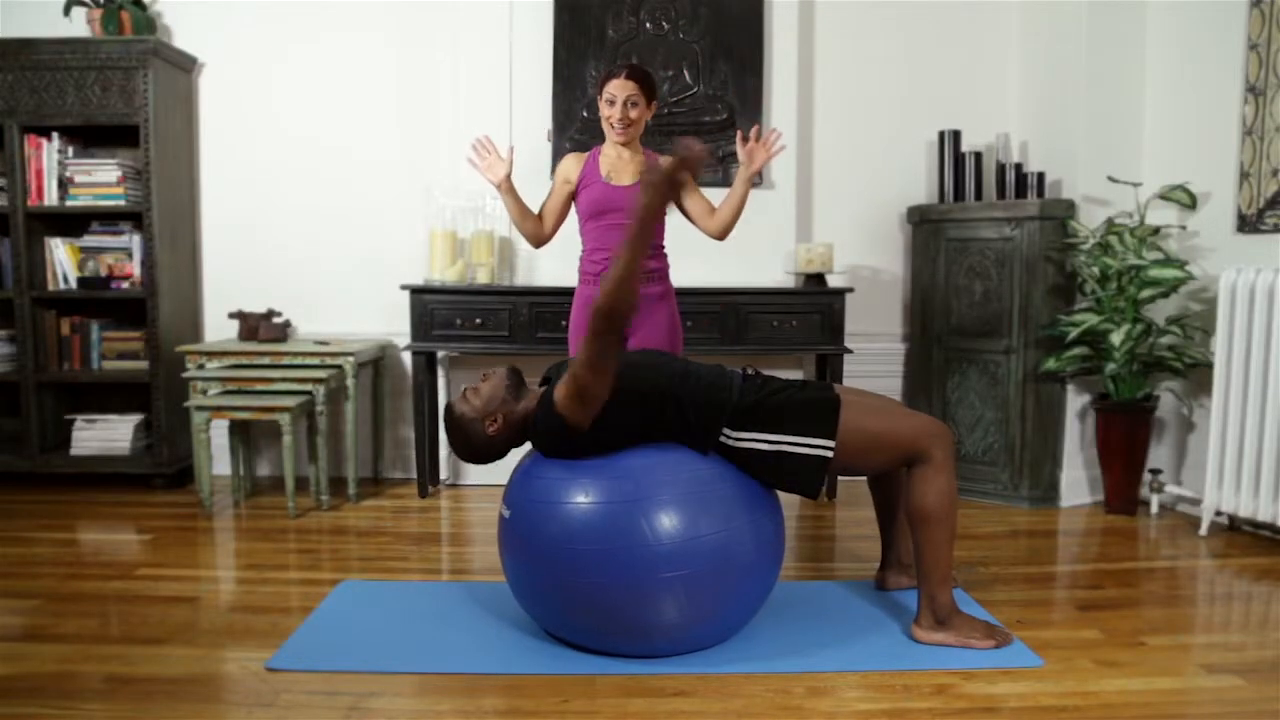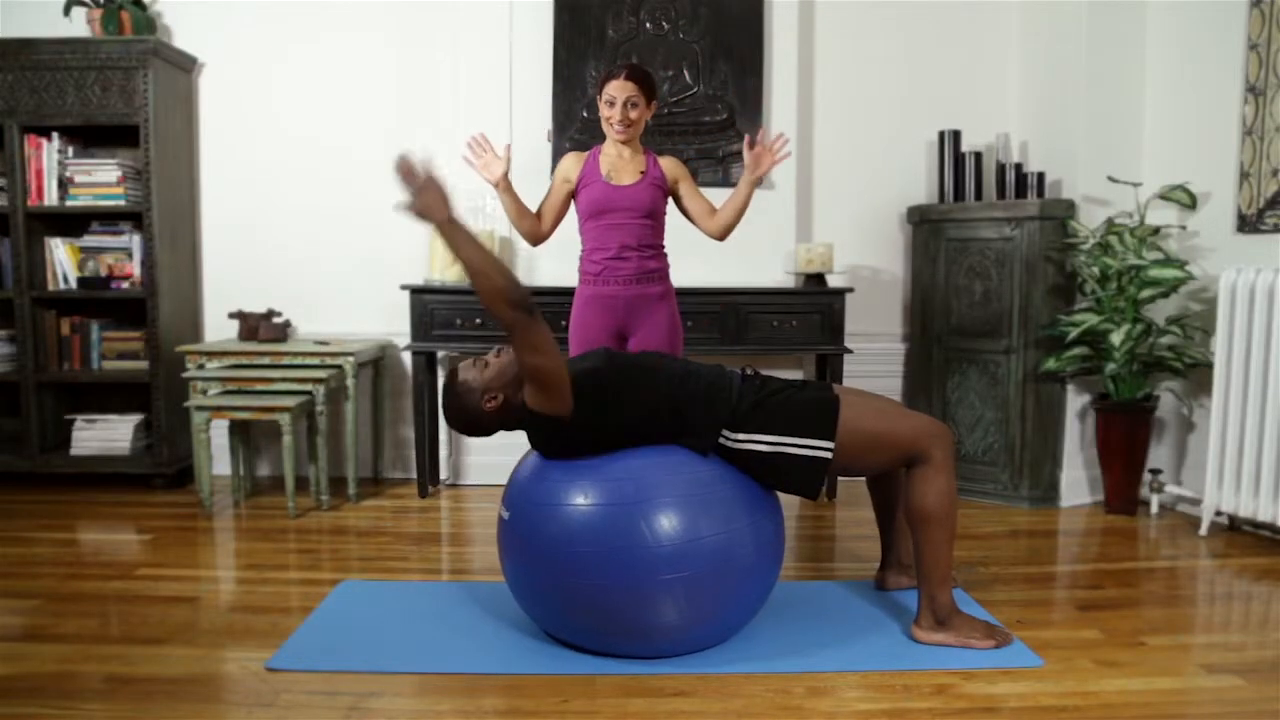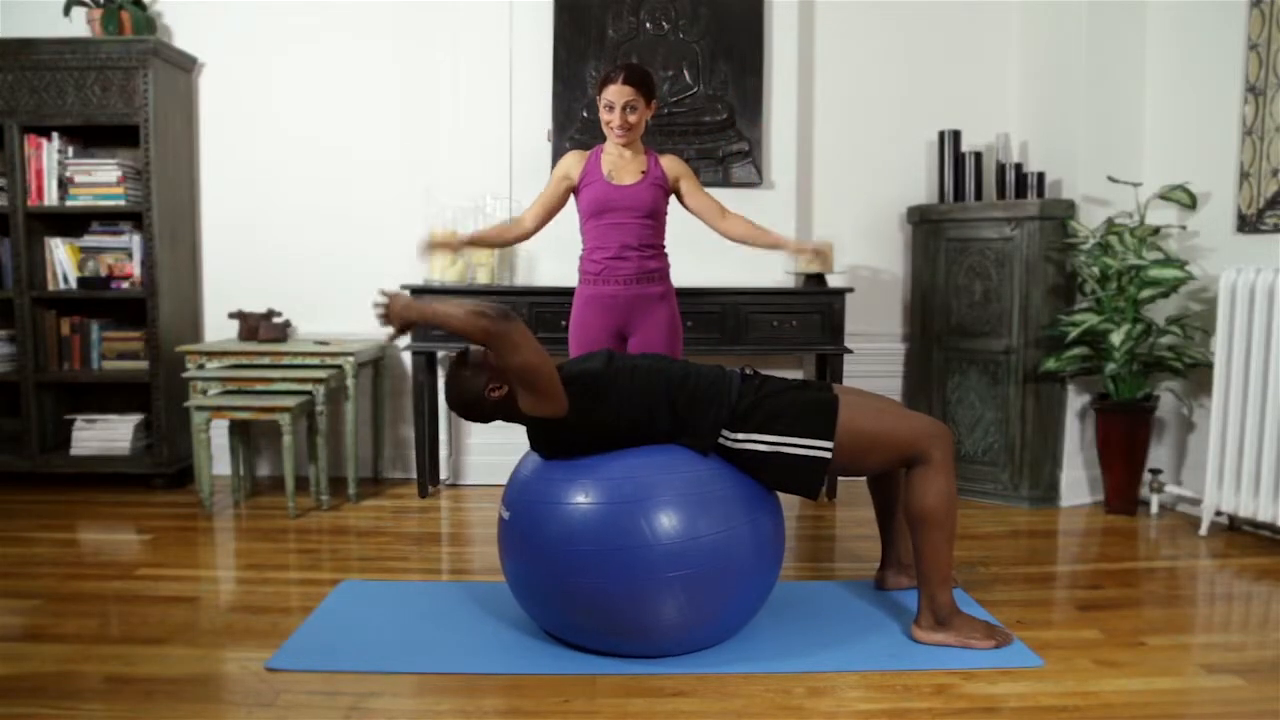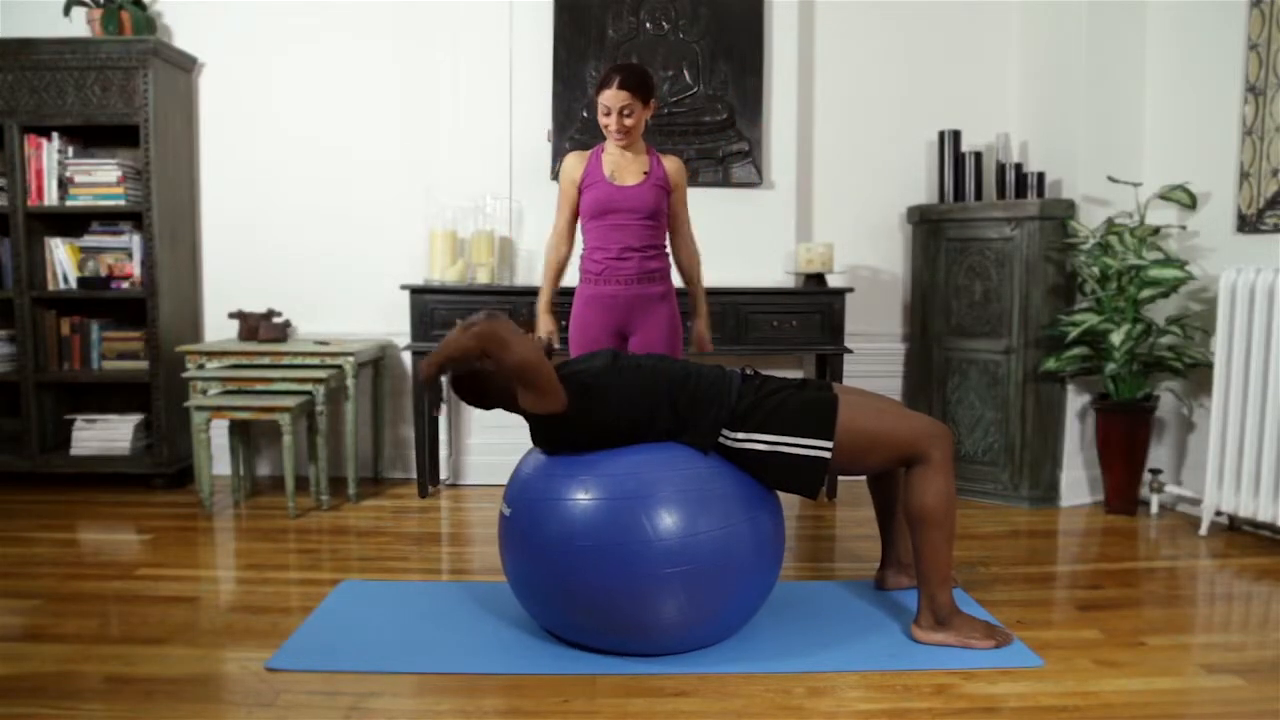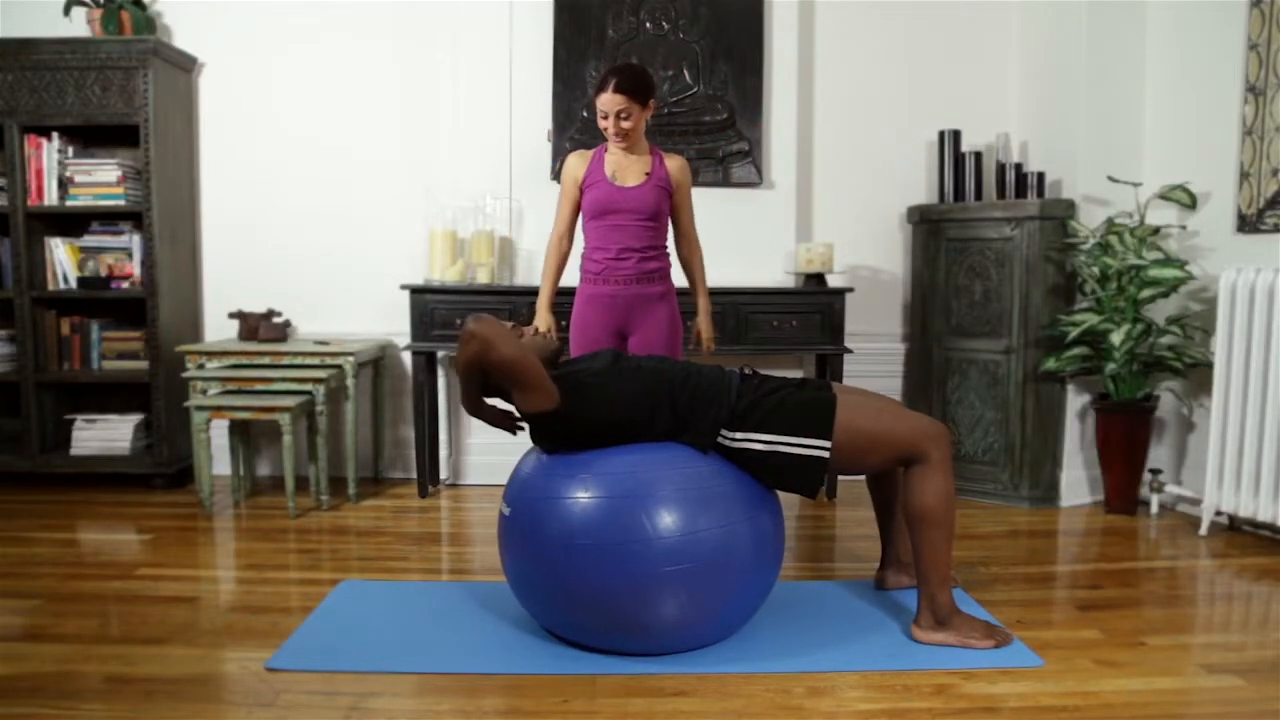
dt=0.3s
person 1, frame 1
left shoulder: (559, 398)
right shoulder: (562, 419)
right elbow: (607, 326)
right wrist: (650, 209)
left hip: (742, 398)
right hip: (742, 425)
left knee: (901, 431)
right knee: (931, 442)
left ankle: (898, 566)
right ankle: (938, 615)
person 1, frame 2
left shoulder: (553, 402)
right shoulder: (547, 411)
right elbow: (517, 306)
right wrist: (443, 219)
left hip: (736, 399)
right hip: (738, 424)
left knee: (895, 437)
right knee: (930, 440)
left ankle: (897, 565)
right ankle: (938, 616)
person 1, frame 3
left shoulder: (554, 395)
right shoulder: (550, 417)
right elbow: (499, 322)
right wrist: (416, 311)
left hip: (739, 395)
right hip: (744, 423)
left knee: (899, 429)
right knee: (931, 441)
left ankle: (898, 564)
right ankle: (939, 616)
person 1, frame 4
left shoulder: (558, 388)
right shoulder: (553, 413)
right elbow: (492, 329)
right wrist: (434, 365)
left hip: (742, 395)
right hip: (741, 422)
left knee: (896, 426)
right knee: (930, 441)
left ankle: (898, 563)
right ankle: (938, 615)
person 1, frame 5
left shoulder: (559, 381)
right shoulder: (553, 412)
right elbow: (480, 332)
right wrist: (474, 396)
left hip: (739, 394)
right hip: (741, 420)
left knee: (897, 424)
right knee: (930, 439)
left ankle: (898, 564)
right ankle: (938, 615)
person 2, frame 1
left shoulder: (667, 168)
right shoulder: (575, 165)
left elbow: (716, 226)
right elbow: (539, 234)
left wrist: (745, 174)
right wrist: (505, 186)
left hip: (653, 303)
right hip: (594, 303)
person 2, frame 2
left shoulder: (667, 168)
right shoulder: (575, 165)
left elbow: (716, 226)
right elbow: (535, 232)
left wrist: (749, 178)
right wrist: (502, 184)
left hip: (654, 304)
right hip: (594, 304)
person 2, frame 3
left shoulder: (669, 168)
right shoulder: (576, 164)
left elbow: (723, 219)
right elbow: (526, 224)
left wrist: (791, 245)
right wrist: (463, 239)
left hip: (654, 304)
right hip: (595, 304)
person 2, frame 4
left shoulder: (670, 168)
right shoulder: (577, 164)
left elbow: (683, 243)
right elbow: (560, 241)
left wrist: (700, 312)
right wrist: (544, 308)
left hip: (655, 303)
right hip: (595, 303)
person 2, frame 5
left shoulder: (673, 168)
right shoulder: (579, 164)
left elbow: (688, 243)
right elbow: (561, 239)
left wrist: (704, 309)
right wrist: (543, 305)
left hip: (654, 303)
right hip: (595, 302)
